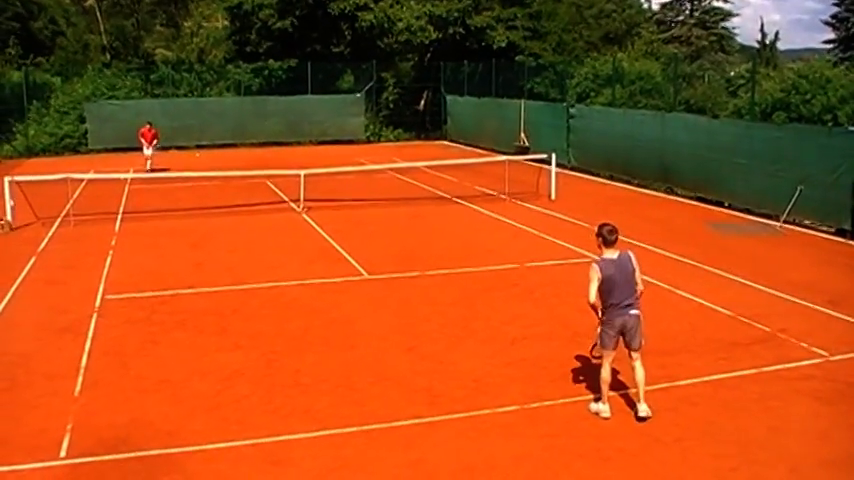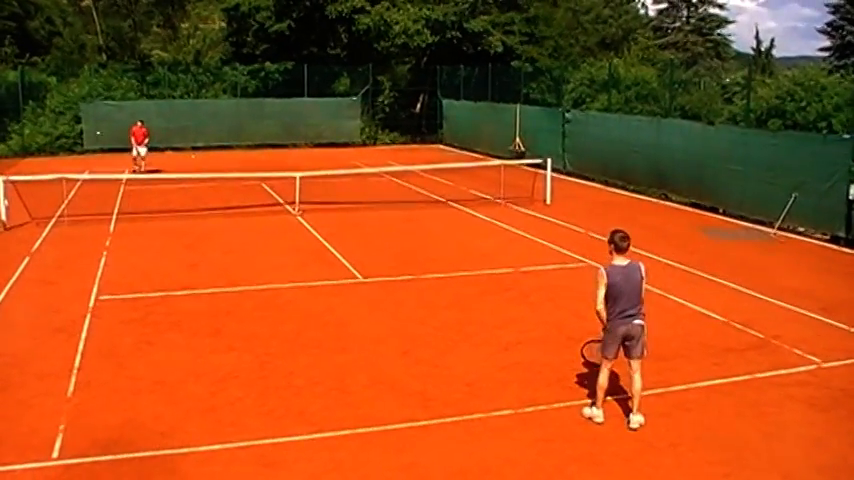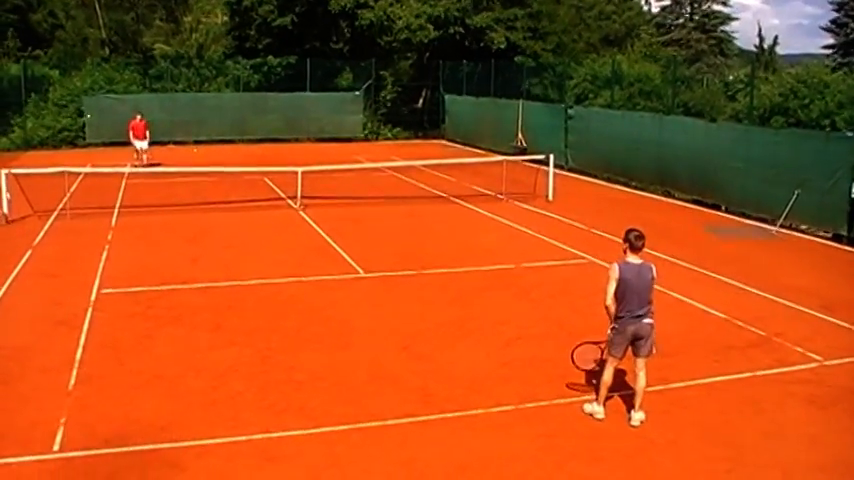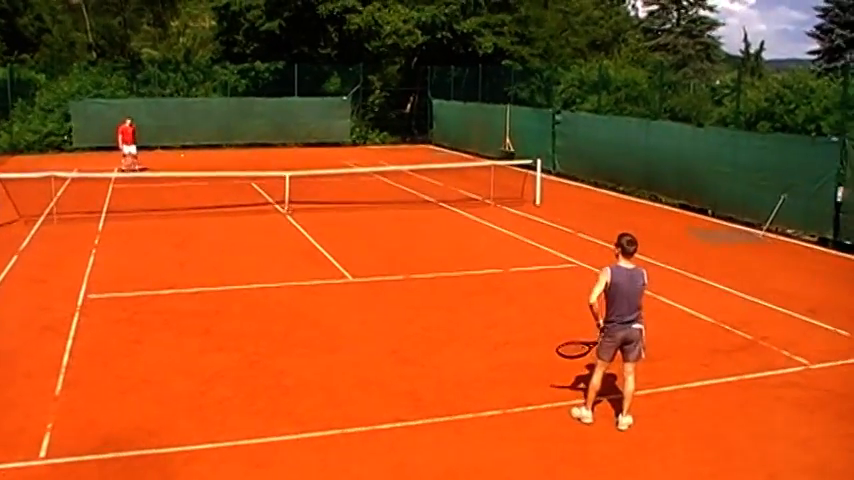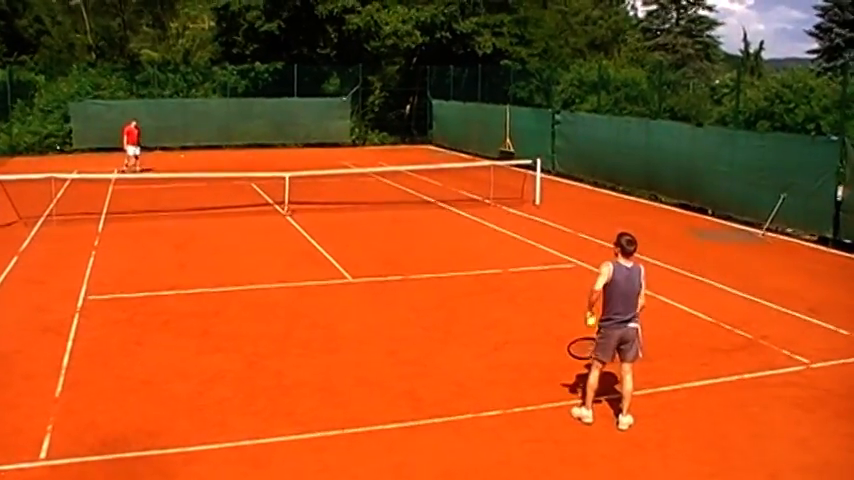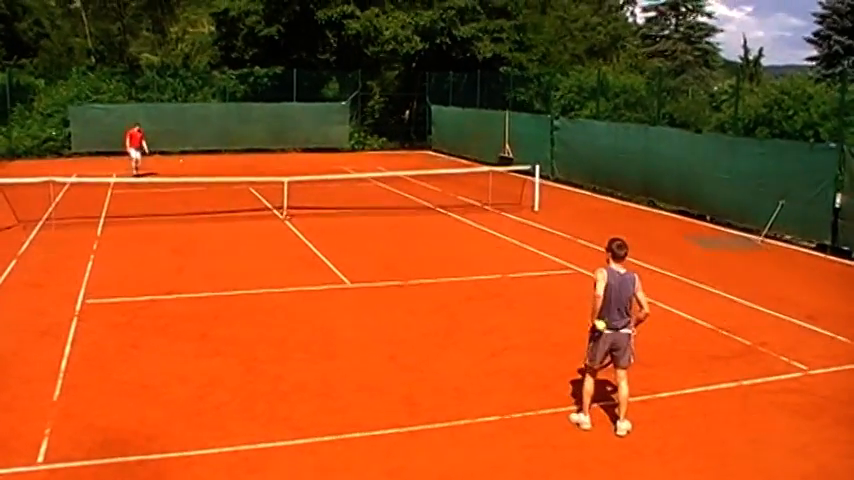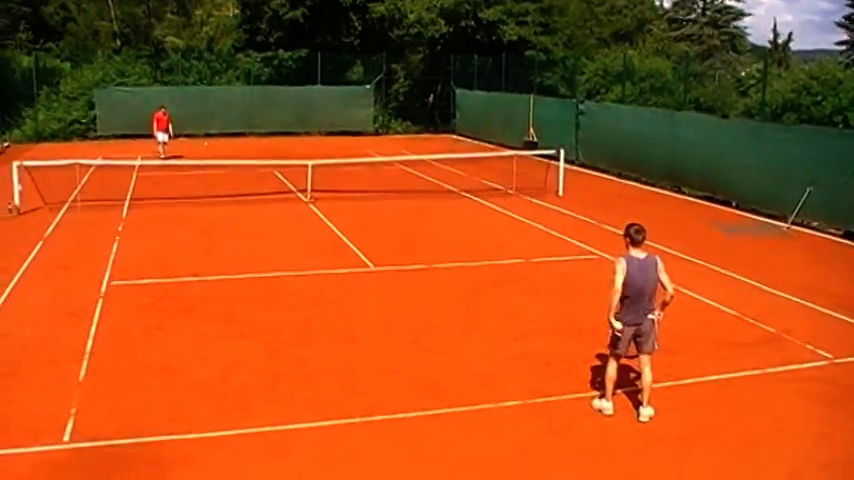
dt=0.3s
person 1, frame 1
left shoulder: (597, 267)
right shoulder: (630, 257)
left elbow: (592, 299)
right elbow: (640, 288)
left wrist: (599, 313)
left hip: (611, 318)
right hip: (633, 315)
left knee: (606, 362)
right knee: (636, 361)
left ankle: (603, 405)
right ankle: (642, 405)
person 1, frame 2
left shoulder: (605, 272)
right shoulder: (640, 267)
left elbow: (600, 307)
right elbow: (641, 299)
left wrist: (607, 325)
left hip: (615, 326)
right hip: (636, 324)
left knee: (605, 368)
right knee: (635, 371)
left ankle: (597, 410)
right ankle: (635, 415)
person 1, frame 3
left shoulder: (617, 268)
right shoulder: (651, 269)
left elbow: (609, 302)
right elbow: (647, 297)
left wrist: (614, 322)
left hip: (623, 325)
right hip: (645, 324)
left knee: (610, 365)
right knee: (640, 369)
left ankle: (598, 406)
right ankle: (636, 413)
person 1, frame 4
left shoulder: (608, 272)
right shoulder: (642, 275)
left elbow: (593, 301)
right elbow: (635, 301)
left wrist: (599, 321)
left hip: (613, 329)
right hip: (635, 329)
left knee: (599, 370)
right knee: (629, 374)
left ankle: (587, 410)
right ankle: (624, 417)
person 1, frame 5
left shoulder: (609, 267)
right shoulder: (640, 271)
left elbow: (597, 289)
right elbow: (641, 303)
left wrist: (589, 310)
left hip: (609, 329)
right hip: (631, 328)
left knee: (596, 368)
right knee: (627, 373)
left ankle: (586, 410)
right ankle: (624, 416)
person 1, frame 6
left shoulder: (603, 273)
right shoulder: (634, 278)
left elbow: (599, 294)
right elbow: (645, 310)
left wrist: (594, 318)
left hip: (602, 334)
right hip: (623, 335)
left knee: (590, 374)
right knee: (622, 379)
left ankle: (584, 416)
right ankle: (622, 422)
person 1, frame 7
left shoulder: (622, 262)
right shoulder: (656, 261)
left elbow: (617, 291)
right elbow: (670, 292)
left wrist: (612, 318)
right wrist: (660, 310)
left hip: (625, 321)
right hip: (647, 320)
left knee: (613, 360)
right knee: (645, 365)
left ankle: (607, 402)
right ankle: (645, 408)
